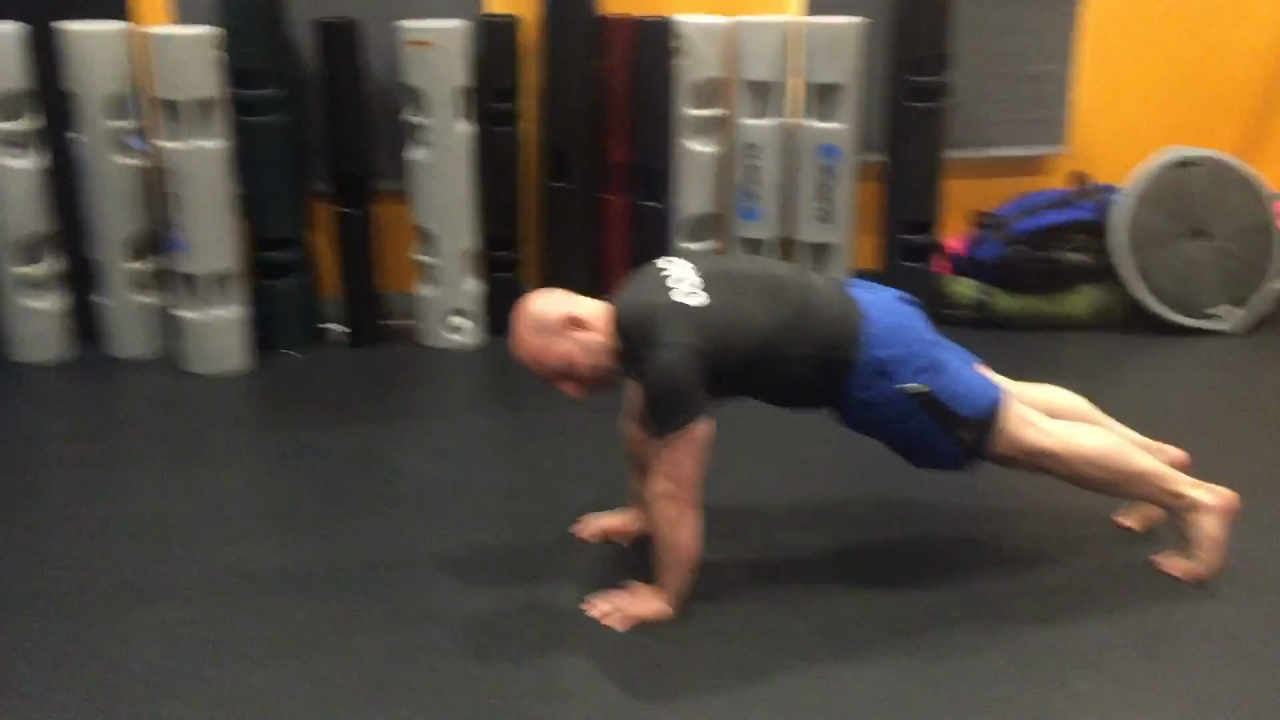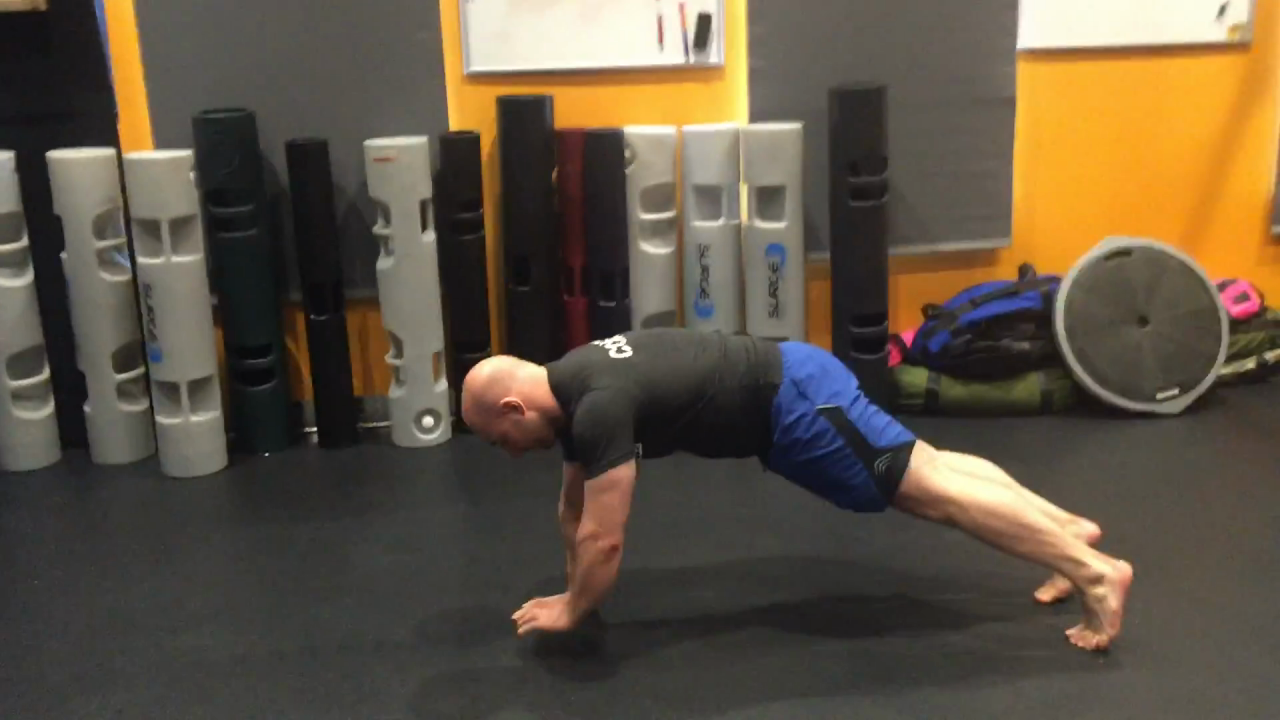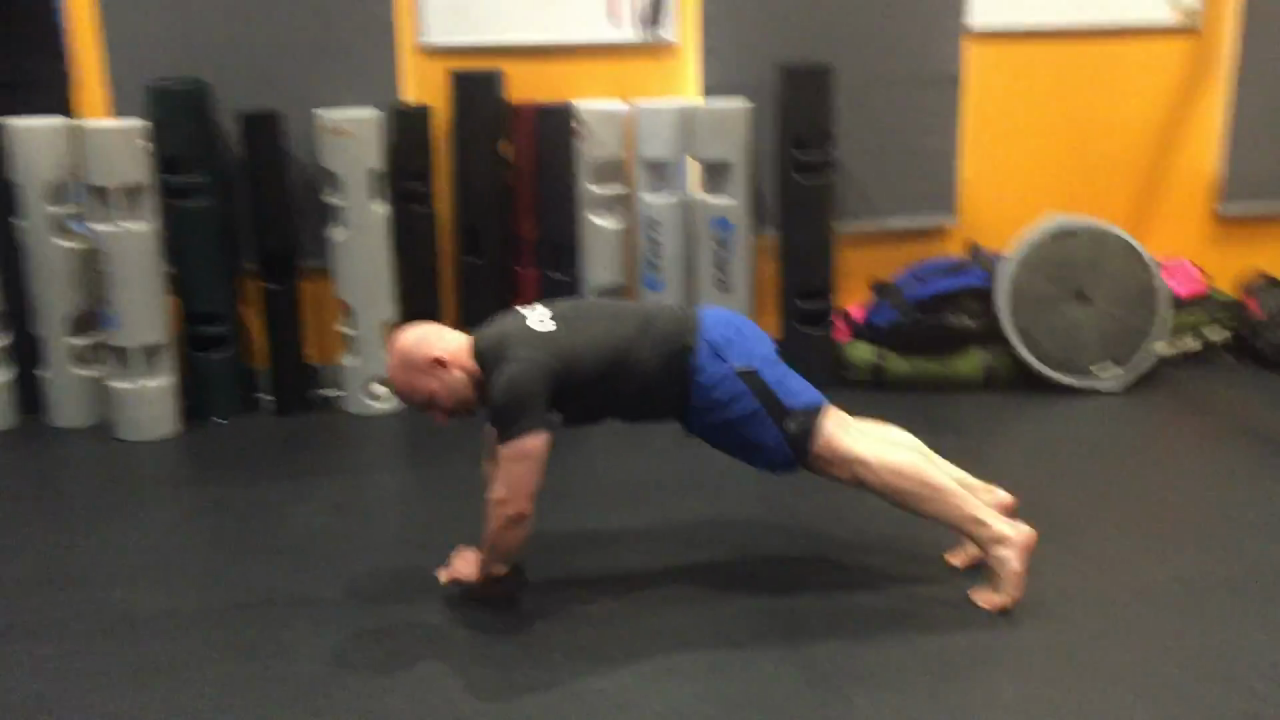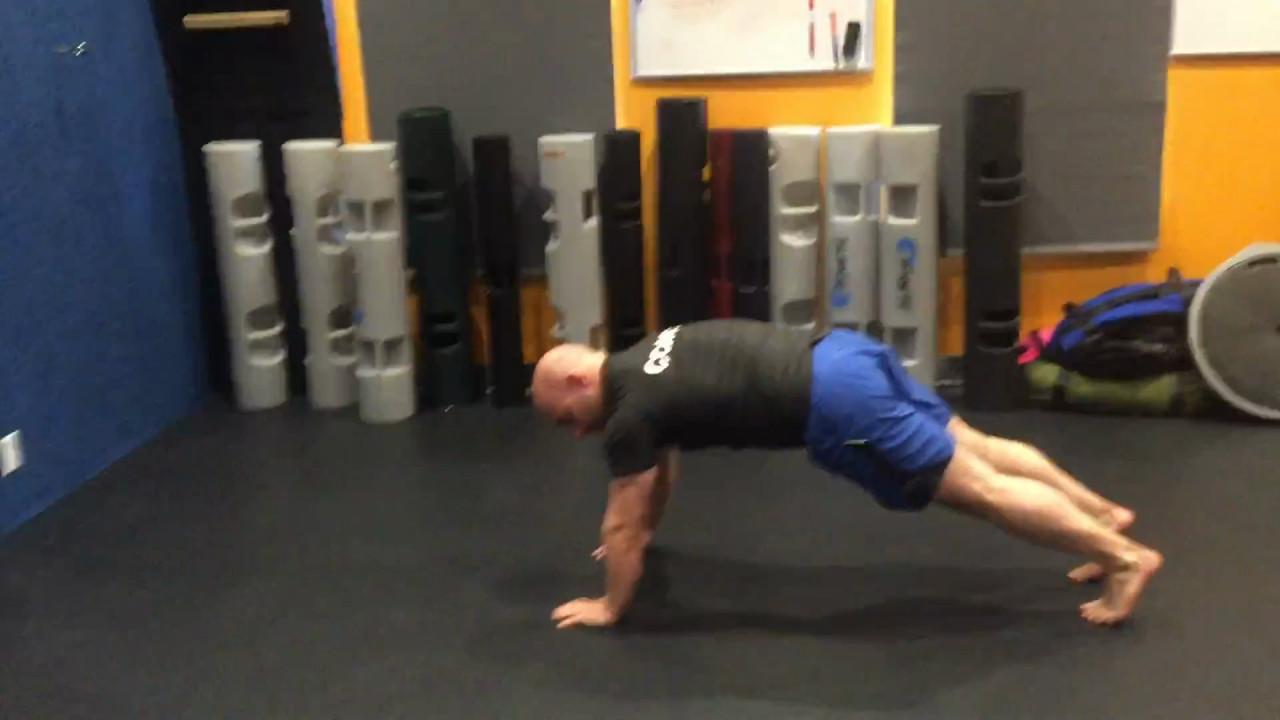
dt=1s
person 1, frame 1
left shoulder: (668, 351)
right shoulder: (636, 302)
left elbow: (679, 490)
right elbow: (641, 423)
left wrist: (665, 596)
right wrist: (639, 511)
left hip: (873, 364)
right hip: (862, 313)
left knee: (1023, 437)
right knee: (1006, 398)
left ankle: (1195, 500)
right ankle: (1155, 453)
person 1, frame 2
left shoulder: (599, 406)
right shoulder: (568, 390)
left elbow: (604, 538)
right elbow: (573, 507)
left wrist: (573, 612)
right wrist: (570, 587)
left hip: (794, 401)
right hip: (785, 390)
left knee: (930, 488)
right knee: (926, 465)
left ankle: (1096, 572)
right ankle: (1072, 528)
person 1, frame 3
left shoulder: (515, 376)
right shoulder: (498, 349)
left elbow: (515, 502)
right elbow: (504, 476)
left wrist: (487, 561)
right wrist: (495, 546)
left hip: (712, 364)
right hip: (709, 350)
left knee: (841, 448)
right knee: (845, 433)
left ankle: (999, 535)
right ankle: (982, 498)
person 1, frame 4
left shoulder: (631, 410)
right shoulder: (644, 363)
left elbow: (623, 521)
right elbow: (661, 467)
left wrist: (610, 608)
right wrist: (641, 534)
left hip: (836, 404)
right hip: (842, 354)
left knee: (977, 487)
right knee: (974, 449)
left ankle: (1126, 560)
right ankle: (1106, 516)
